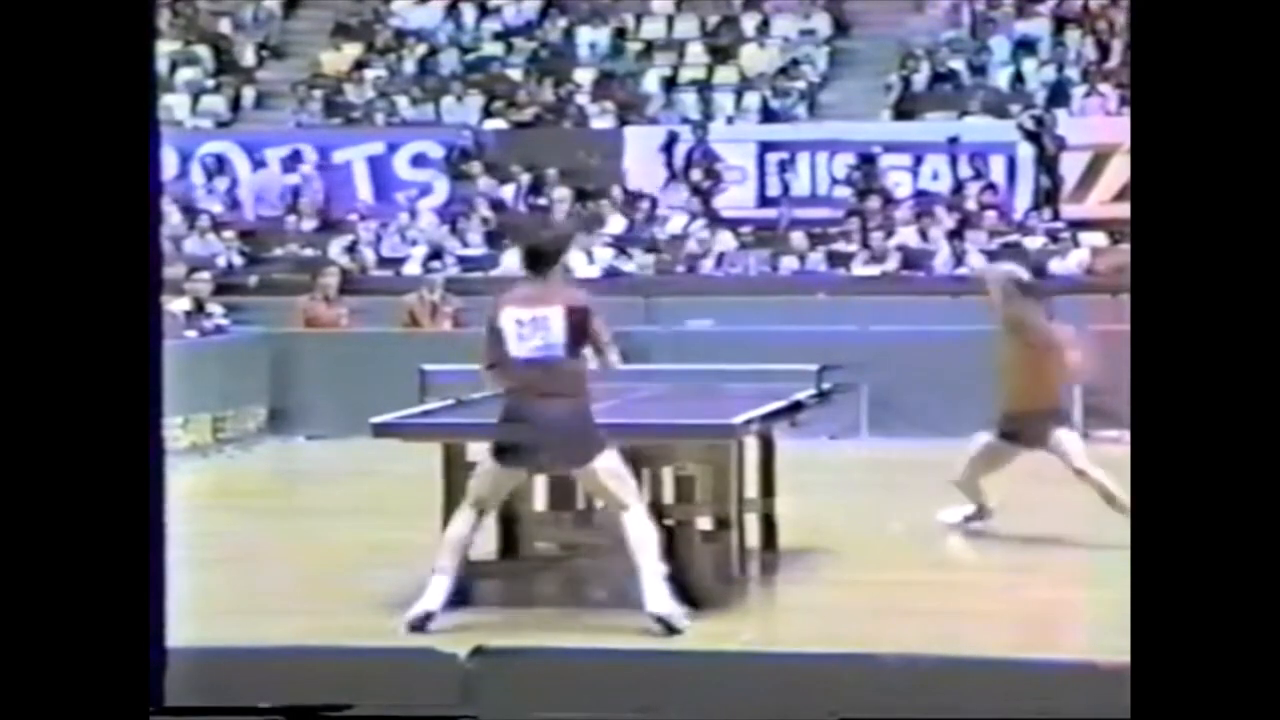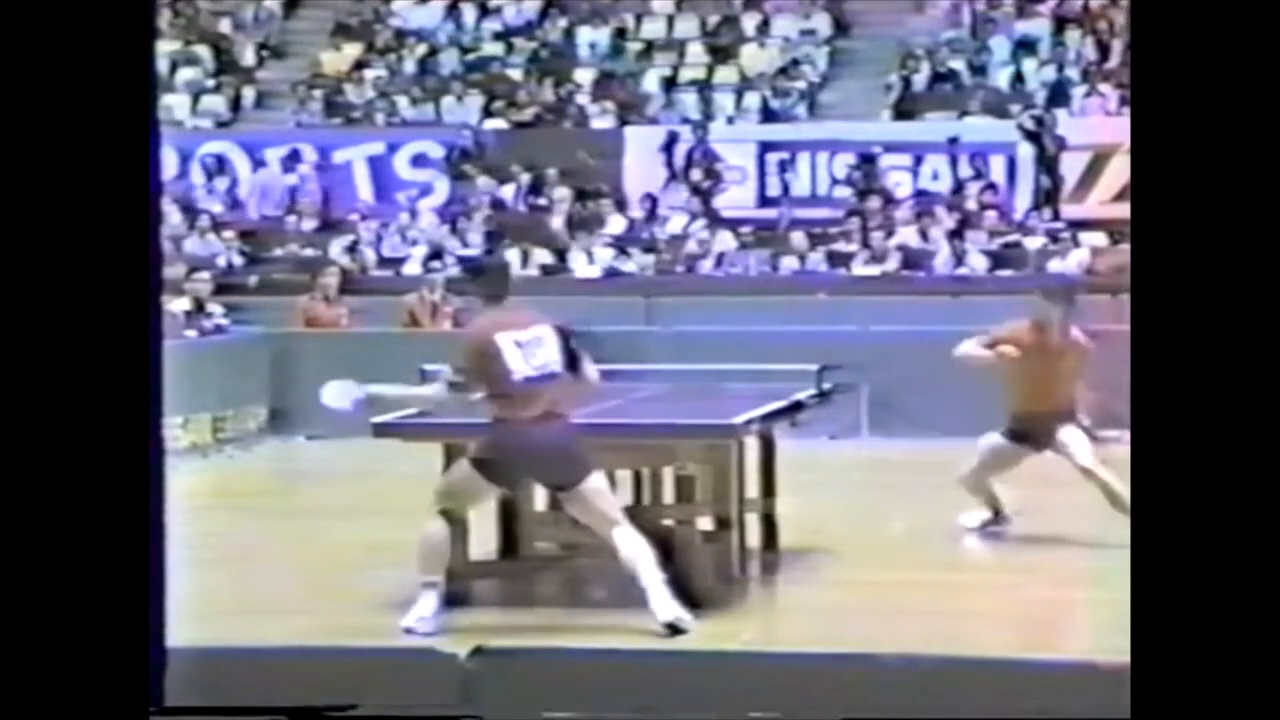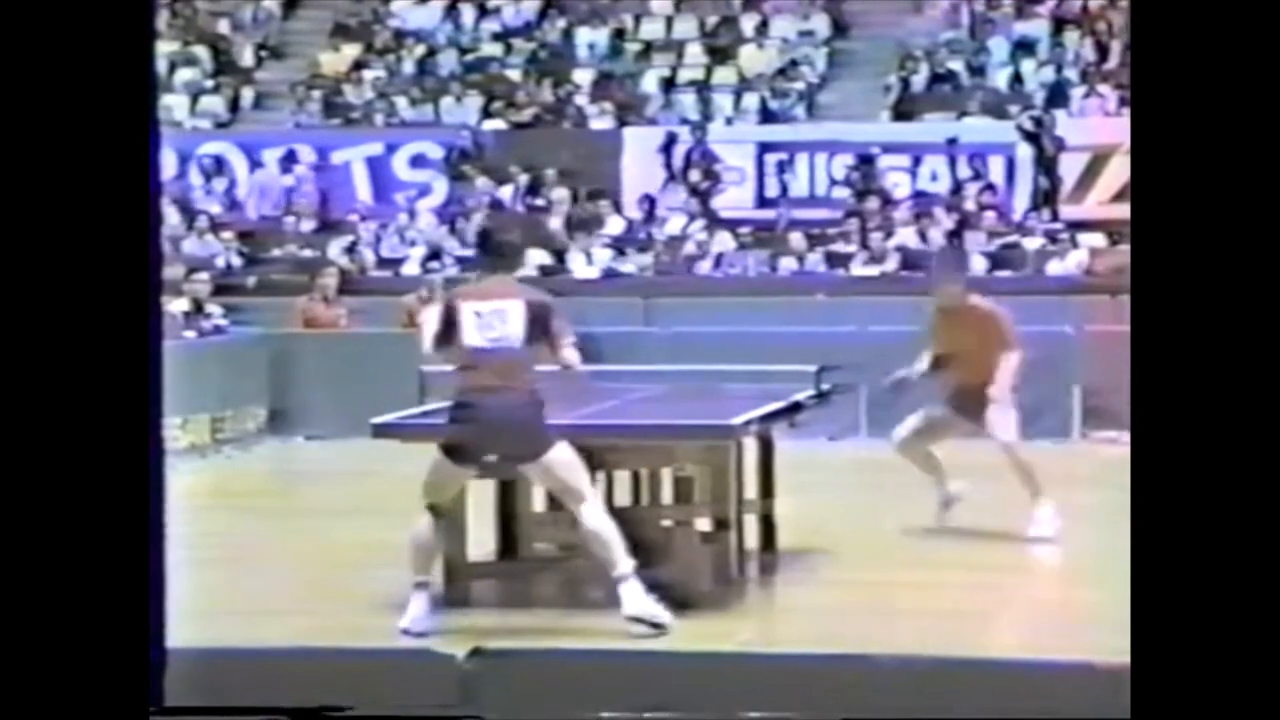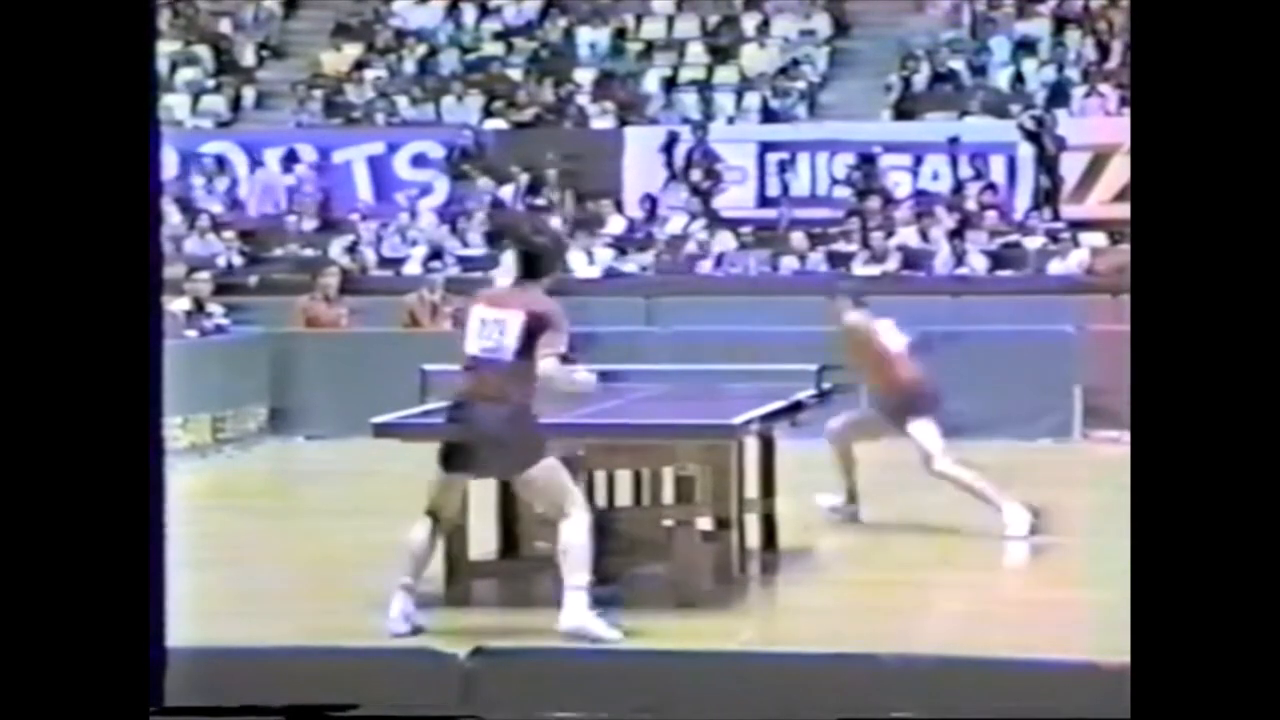
dt=0.2s
person 1, frame 1
left shoulder: (502, 308)
right shoulder: (577, 302)
left elbow: (494, 378)
right elbow: (611, 361)
right wrist: (584, 365)
left hip: (520, 421)
right hip: (571, 419)
left knee: (472, 507)
right knee: (632, 507)
left ankle: (434, 597)
right ankle: (656, 593)
person 1, frame 2
left shoulder: (477, 333)
right shoulder: (548, 324)
left elbow: (452, 393)
right elbow: (590, 377)
left hip: (511, 442)
right hip: (560, 440)
left knee: (442, 508)
right knee: (616, 524)
left ankle: (426, 609)
right ankle: (662, 601)
person 1, frame 3
left shoulder: (456, 299)
right shoulder: (538, 301)
left elbow: (435, 352)
right elbow: (571, 362)
left wrist: (429, 320)
right wrist: (549, 348)
left hip: (469, 415)
right hip: (521, 413)
left knee: (433, 505)
right knee: (586, 501)
left ankle: (420, 606)
right ankle: (633, 594)
person 1, frame 4
left shoulder: (482, 299)
right shoulder: (547, 311)
right elbow: (547, 371)
right wrist: (579, 379)
left hip: (463, 421)
right hip: (510, 425)
left knee: (437, 515)
right knee: (574, 512)
left ankle: (402, 605)
right ankle: (577, 608)
person 2, frame 1
left shoulder: (1059, 339)
right shoulder: (1014, 325)
left hip: (1051, 420)
right hip: (1013, 424)
left knee: (1083, 467)
right knee: (965, 481)
left ankle: (1130, 512)
right ankle: (980, 508)
person 2, frame 2
left shoulder: (1079, 345)
right shoulder: (1014, 334)
right elbow: (962, 351)
right wrist: (994, 355)
left hip: (1060, 421)
right hip: (1022, 424)
left knee: (1090, 467)
right knee: (969, 479)
right ankle: (996, 514)
person 2, frame 3
left shoulder: (986, 313)
right shoulder: (940, 315)
left elbow: (1012, 352)
right elbow: (938, 354)
left wrist: (1002, 384)
right wrist: (916, 369)
left hip: (992, 395)
right hip: (960, 395)
left knee: (1007, 446)
right knee: (903, 441)
left ankle: (1043, 507)
right ankle: (945, 488)
person 2, frame 4
left shoulder: (856, 327)
right shoulder: (880, 326)
left hip: (912, 400)
right hip: (893, 401)
left knee: (939, 465)
right knee: (835, 432)
left ankle: (1013, 510)
right ankle: (850, 503)
